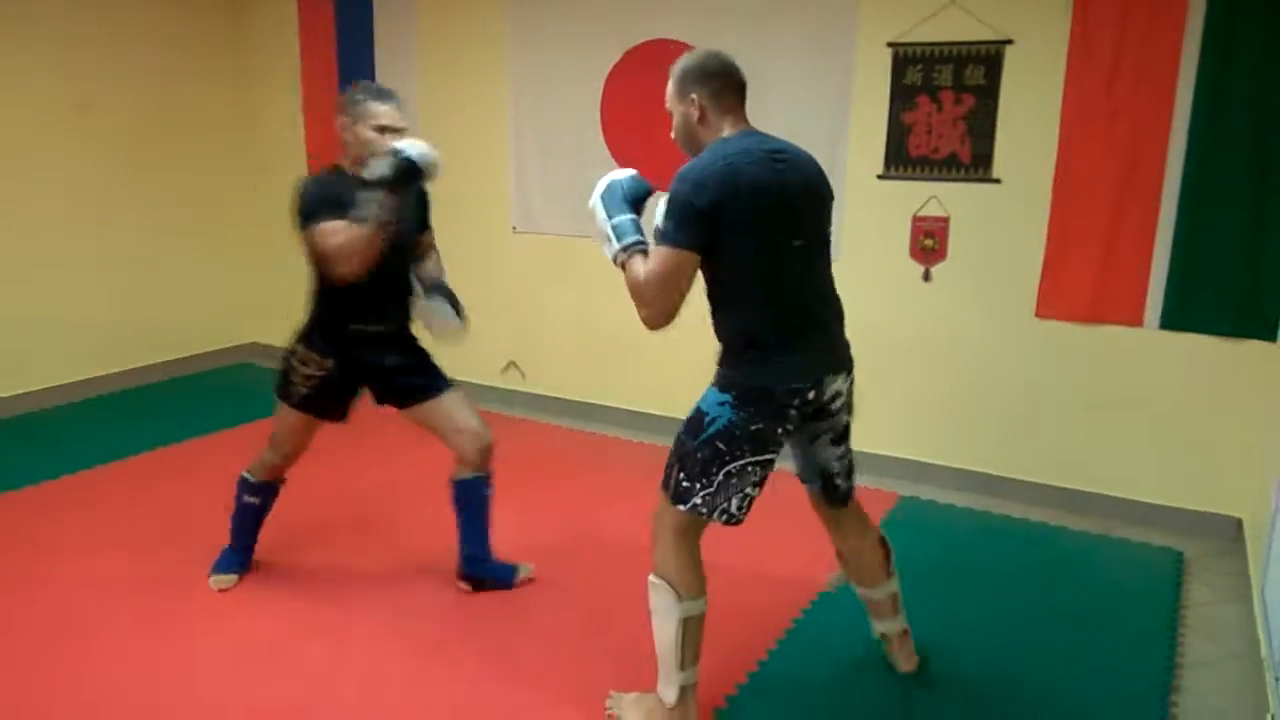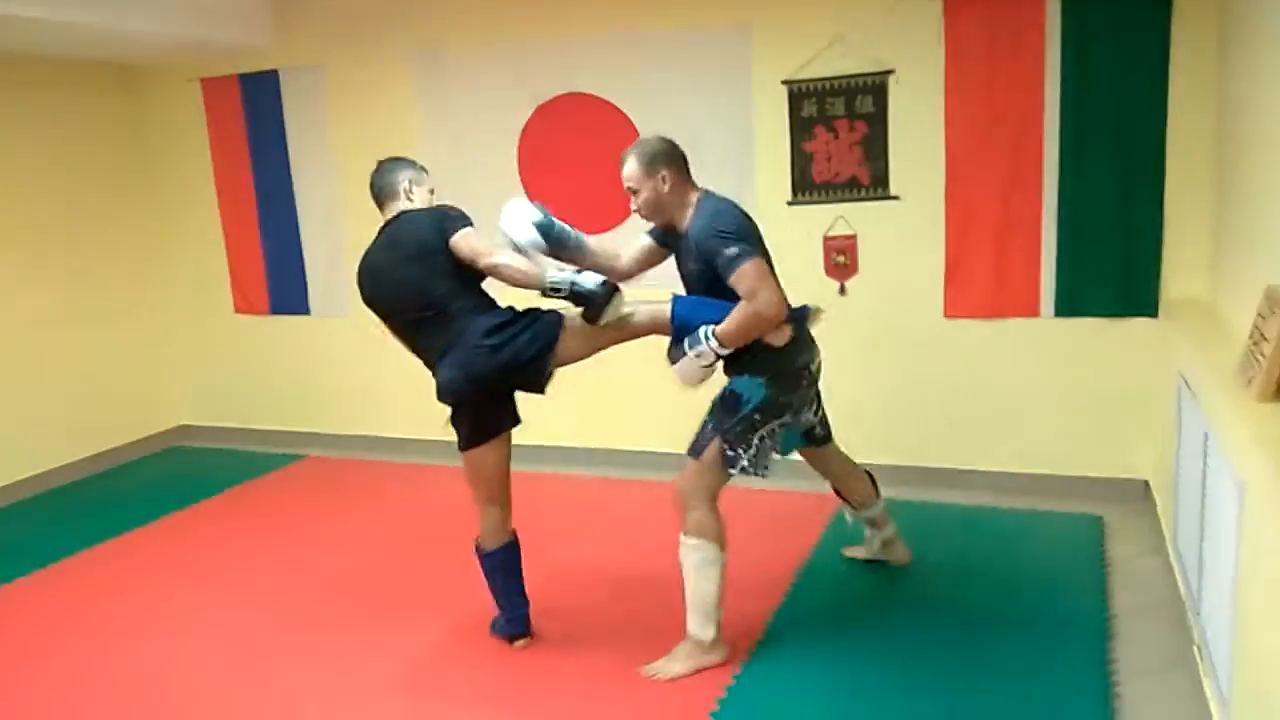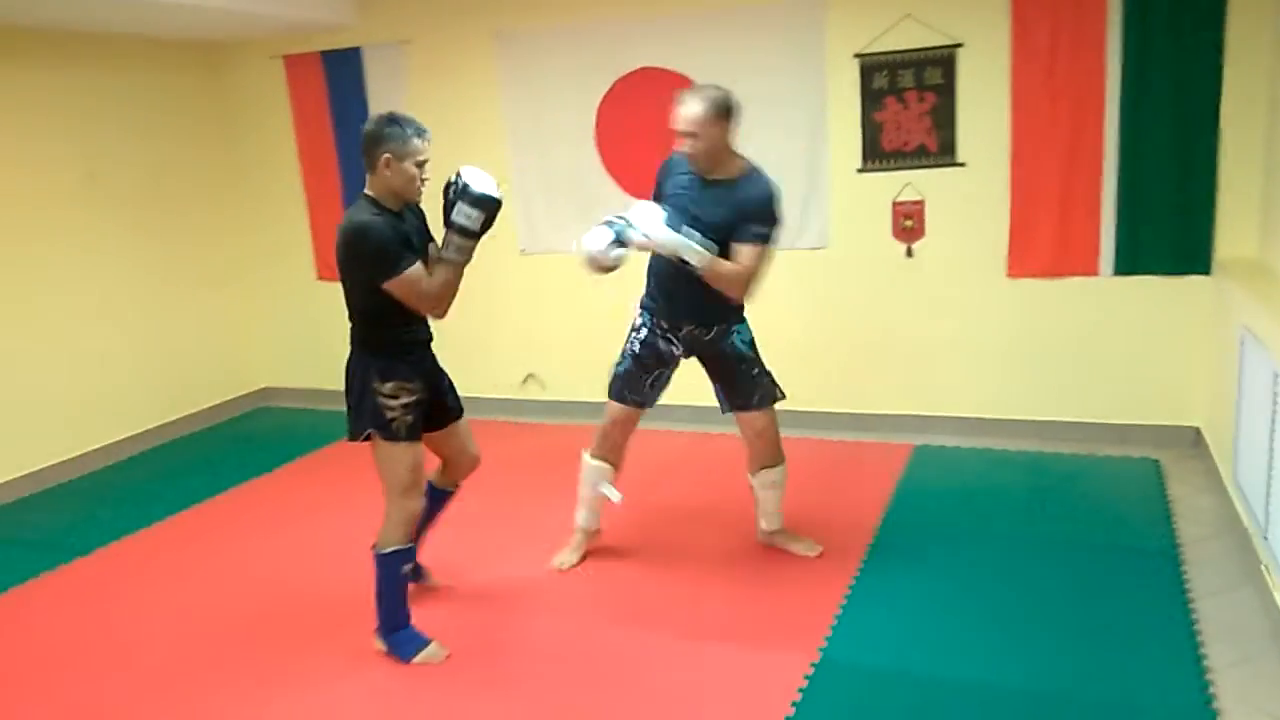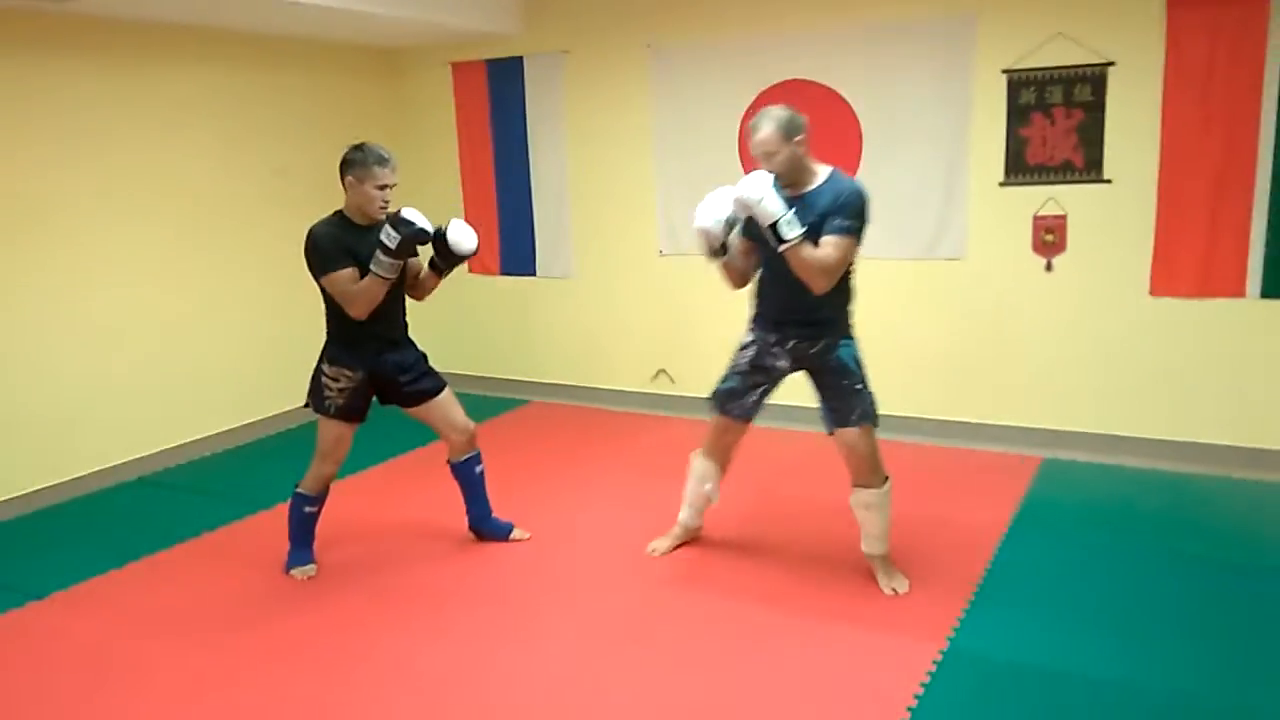
dt=1s
person 1, frame 1
left shoulder: (700, 180)
right shoulder: (805, 168)
left elbow: (656, 309)
left wrist: (620, 226)
left hip: (755, 385)
right hip: (828, 373)
left knee: (674, 526)
right knee: (838, 507)
right ankle: (896, 638)
person 1, frame 2
left shoulder: (715, 224)
right shoulder: (680, 220)
left elbow: (769, 305)
right elbow: (622, 264)
left wrist: (706, 345)
right wrist: (556, 237)
left hip: (768, 373)
right hip: (790, 362)
left knee: (694, 489)
right knee: (822, 453)
left ankle: (705, 640)
right ankle: (887, 542)
person 1, frame 3
left shoulder: (756, 193)
right shoulder: (676, 168)
left elbow: (739, 287)
left wrist: (681, 246)
right wrist: (619, 230)
left hip: (719, 329)
right hip: (659, 316)
left knee: (762, 431)
right knee: (612, 427)
left ankle: (772, 528)
right ankle: (584, 530)
person 1, frame 4
left shoulder: (845, 196)
right shoulder: (754, 193)
left elbow: (821, 278)
right elbow: (739, 277)
left wrist: (778, 217)
right wrist: (719, 241)
left hip: (827, 340)
right hip: (769, 335)
left knee: (861, 450)
right knee: (720, 434)
left ankle: (877, 556)
right ankle: (687, 523)
person 2, frame 1
left shoulder: (410, 187)
right shoulder: (322, 191)
left elbow: (424, 253)
right elbow: (347, 265)
left wrist: (435, 286)
right wrist: (381, 199)
left hip: (395, 345)
right hip: (331, 346)
left knee: (476, 443)
right knee: (275, 461)
left ankle: (478, 565)
right ankle: (237, 551)
person 2, frame 2
left shoulder: (369, 270)
right shoulder: (435, 220)
right elbow: (491, 258)
right wrist: (572, 283)
left hip: (459, 377)
right hip: (500, 339)
left knee: (491, 506)
right knee: (645, 316)
left ankle: (513, 619)
person 2, frame 3
left shoulder: (406, 212)
right shoulder: (368, 230)
left elbow: (430, 277)
right elbow: (435, 303)
left wrist: (460, 230)
right wrist: (462, 236)
left hip: (418, 363)
right hip: (384, 377)
left knee: (463, 459)
right knee: (405, 505)
left ankle: (406, 558)
right ankle: (393, 630)
person 2, frame 4
left shoulder: (393, 227)
right shoulder: (325, 238)
left elbow: (417, 291)
right elbow: (357, 306)
left wrist: (442, 261)
right wrist: (387, 255)
left hip: (400, 353)
right hip: (348, 363)
left knee: (463, 432)
right knee: (326, 467)
left ankle: (483, 522)
right ankle: (299, 548)
